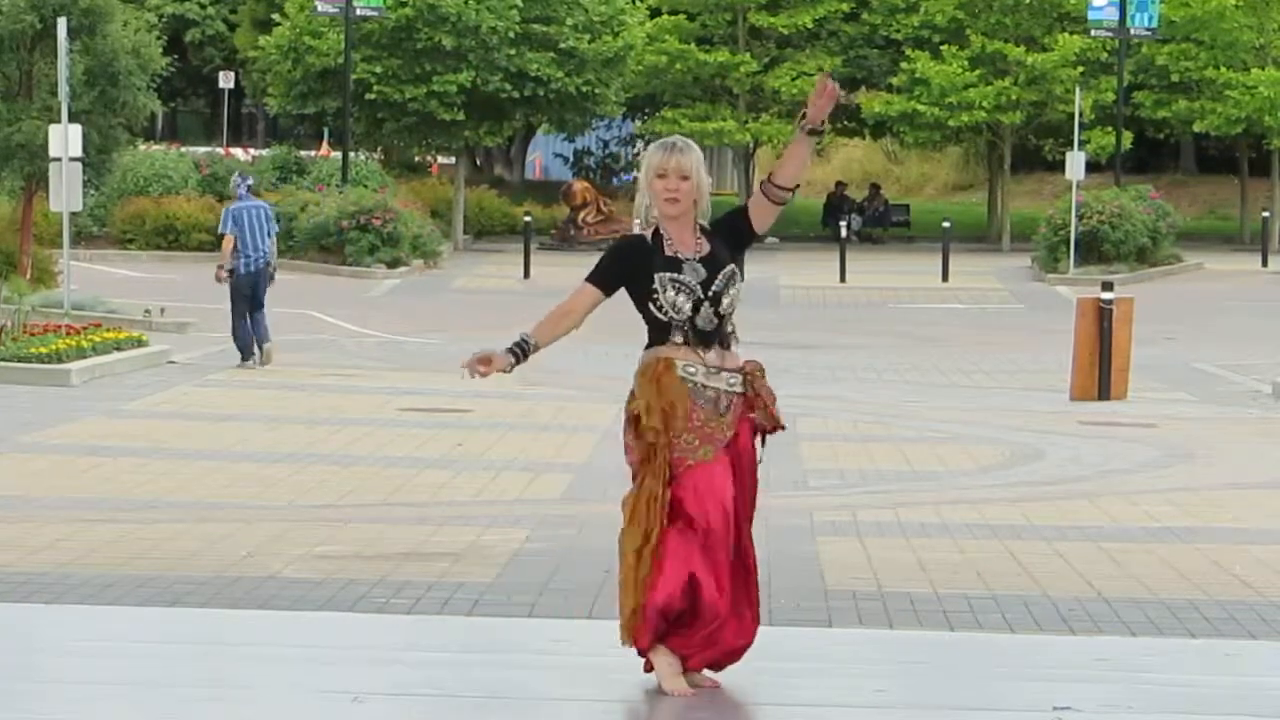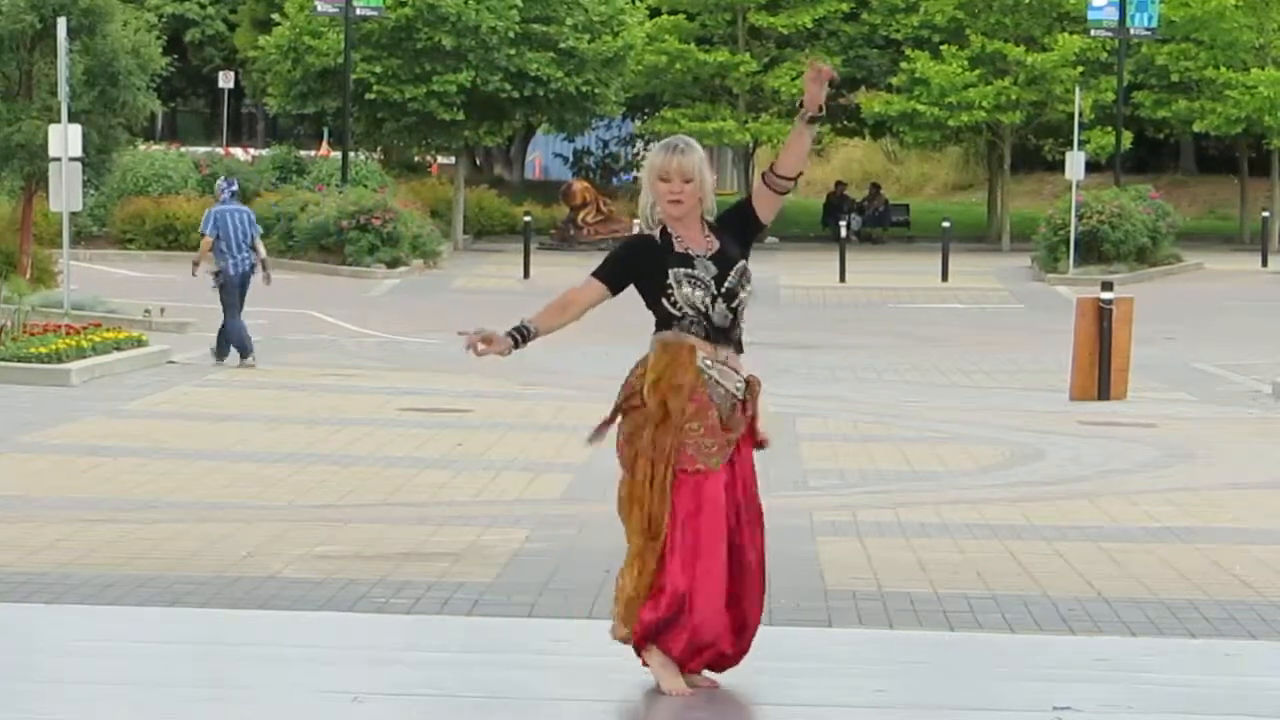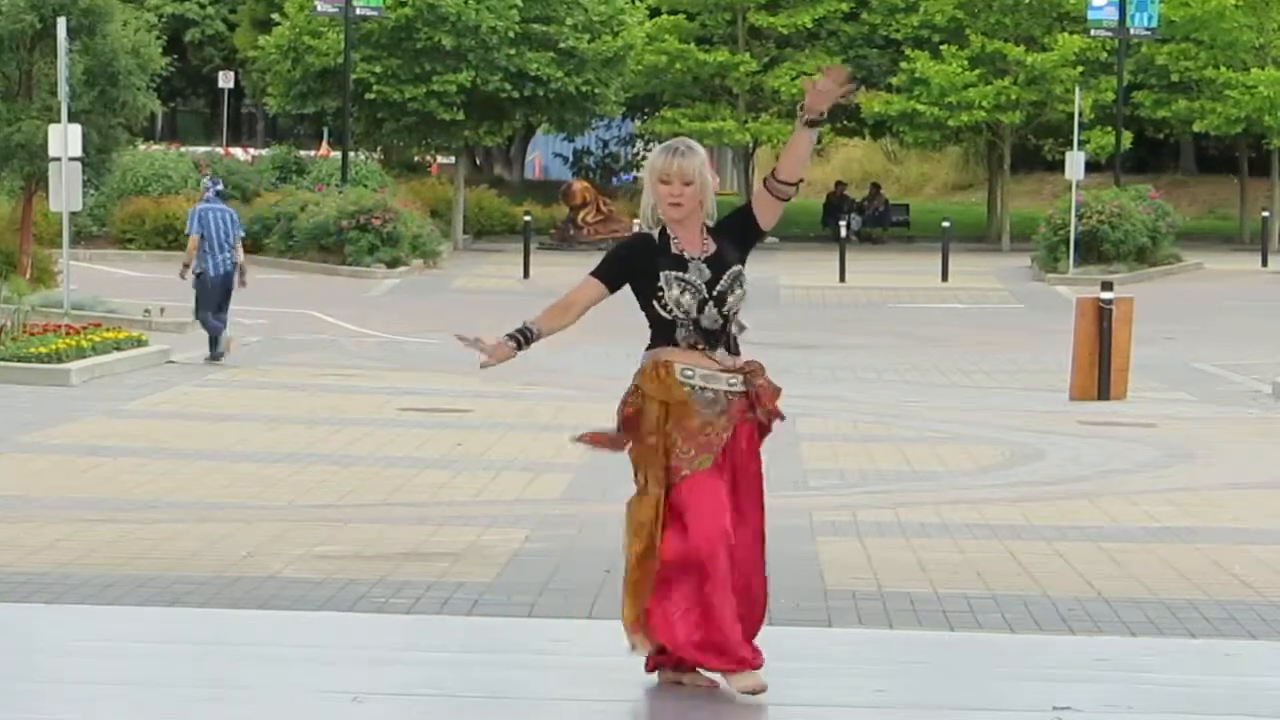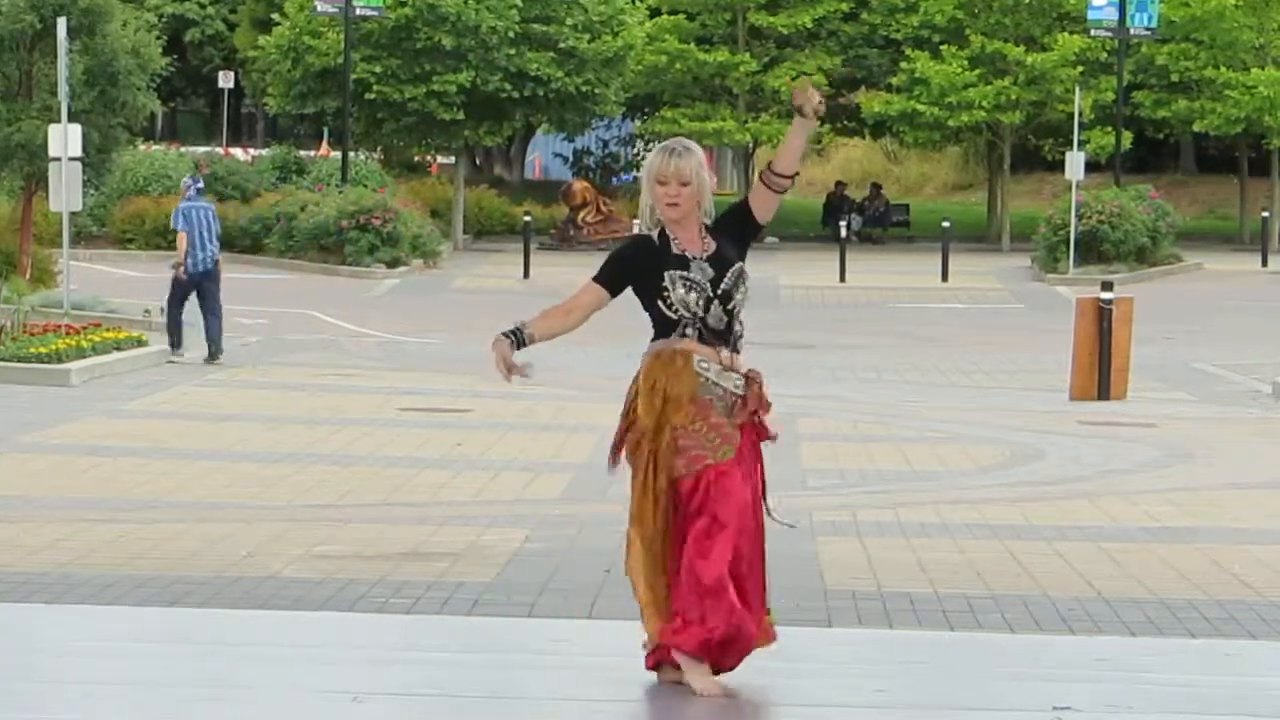
dt=0.2s
person 1, frame 1
left shoulder: (726, 235)
right shoulder: (632, 251)
left elbow: (779, 188)
right elbow: (574, 309)
left wrist: (811, 124)
right wrist: (513, 353)
left hip: (730, 400)
right hip: (672, 395)
left knee: (724, 525)
right knee: (697, 510)
left ankle: (692, 650)
right ankle: (664, 638)
person 1, frame 2
left shoulder: (732, 232)
right shoulder: (639, 250)
left elbow: (782, 178)
right elbow: (576, 301)
left wrist: (810, 111)
right wrist: (511, 338)
left hip: (726, 400)
right hip: (676, 389)
left knee: (731, 531)
right knee: (690, 515)
left ankle: (689, 652)
right ankle: (660, 640)
person 1, frame 3
left shoulder: (730, 236)
right shoulder: (639, 250)
left elbow: (783, 184)
right elbow: (575, 301)
left wrist: (812, 114)
right wrist: (513, 342)
left hip: (731, 402)
right hip: (672, 398)
left knee: (731, 530)
right knee: (696, 521)
left ankle: (679, 654)
right ankle: (717, 653)
person 1, frame 4
left shoulder: (730, 234)
right shoulder: (639, 250)
left elbow: (777, 180)
right elbow: (576, 307)
left wrist: (804, 116)
right wrist: (512, 339)
left hip: (730, 401)
right hip: (676, 395)
left knee: (731, 526)
right knee: (710, 514)
left ankle: (674, 655)
right ankle: (689, 645)
person 2, frame 1
left shoulder: (232, 209)
right shoulder: (264, 207)
left elbow: (229, 240)
right elbow: (272, 239)
left wrist: (221, 267)
right wrist: (272, 266)
left hip: (242, 268)
right hip: (262, 267)
left knee: (239, 314)
right knee: (257, 310)
left ankle: (248, 357)
right ankle: (264, 343)
person 2, frame 2
left shoulder: (214, 212)
right shoulder: (246, 211)
left elbow: (207, 240)
right elbow: (257, 241)
left wrist: (196, 262)
right wrist: (265, 266)
left hip: (228, 269)
right hip: (246, 268)
left knee: (232, 315)
right knee: (234, 312)
left ankle: (247, 354)
right ankle: (221, 351)
person 2, frame 3
left shoulder: (199, 210)
right shoulder: (229, 212)
left elbow: (194, 239)
right elbow: (237, 243)
left wrist: (186, 265)
right wrist: (242, 271)
left hip: (208, 269)
right hip: (228, 268)
left knee: (203, 312)
right knee: (220, 311)
left ankle: (222, 334)
right ankle: (216, 352)
person 2, frame 4
left shoulder: (182, 208)
right shoulder: (210, 208)
left elbow: (182, 237)
left wrist: (179, 263)
left hip: (190, 266)
right hip: (211, 265)
left knee: (174, 305)
right knee: (212, 310)
left ankle: (176, 347)
right ankle: (215, 352)
